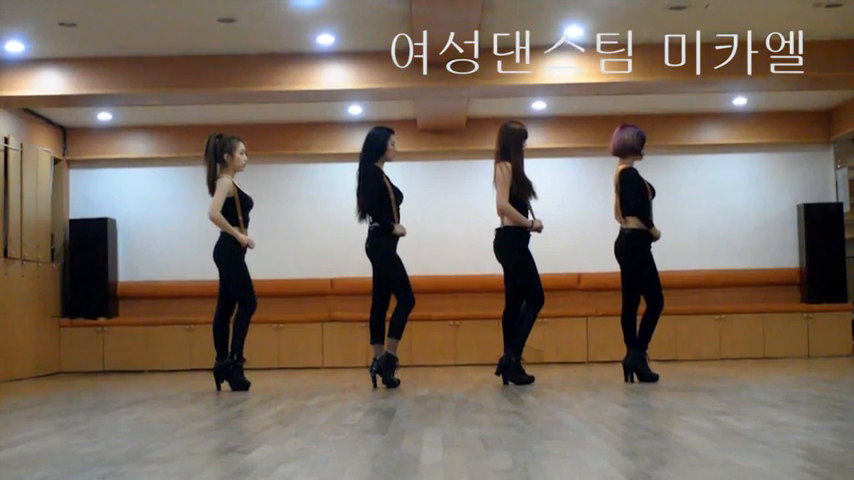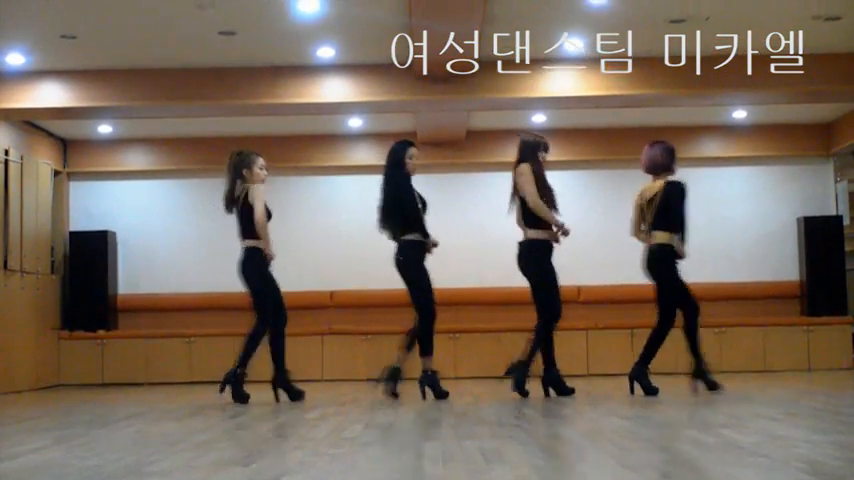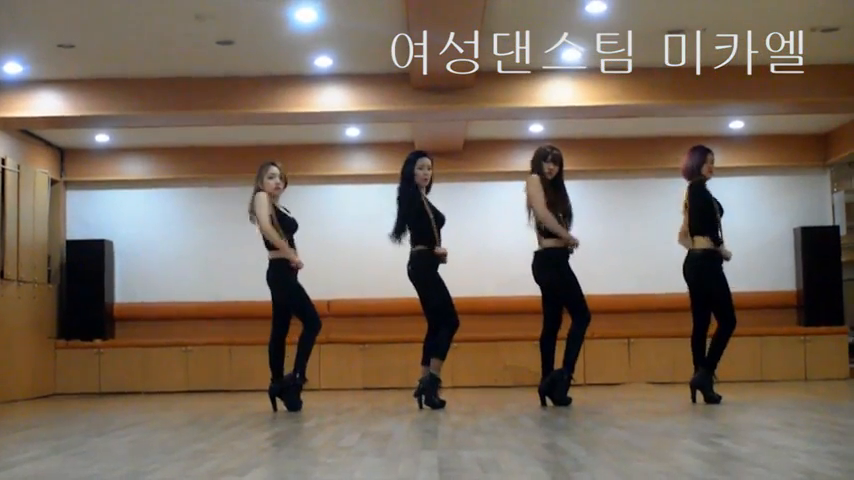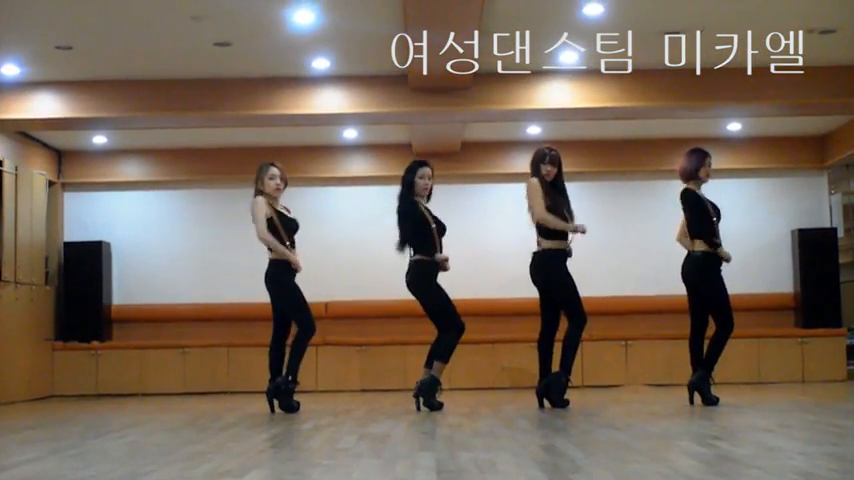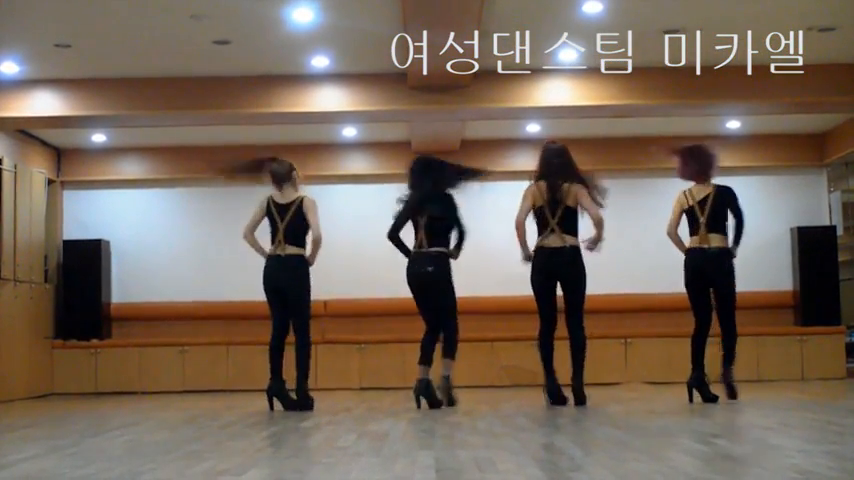
dt=1s
person 1, frame 1
left shoulder: (510, 167)
right shoulder: (505, 166)
left elbow: (508, 206)
right elbow: (503, 205)
left wrist: (528, 223)
right wrist: (531, 224)
left hip: (512, 241)
right hip: (511, 241)
left knee: (515, 302)
right knee: (535, 298)
left ankle: (511, 361)
right ankle: (512, 356)
person 1, frame 2
left shoulder: (531, 176)
right shoulder: (524, 169)
right elbow: (534, 202)
left wrist: (550, 231)
right wrist: (558, 223)
left hip: (537, 251)
right hip: (535, 251)
left knee: (547, 314)
right knee: (551, 312)
left ankle: (550, 373)
right ankle: (522, 366)
person 1, frame 3
left shoulder: (554, 189)
right shoulder: (534, 181)
left elbow: (549, 222)
right elbow: (542, 214)
left wrist: (566, 240)
right wrist: (568, 237)
left hip: (550, 261)
right hip: (551, 260)
left knee: (552, 323)
right knee: (581, 316)
left ankle: (549, 382)
right ankle: (564, 374)
person 1, frame 4
left shoulder: (555, 191)
right shoulder: (534, 184)
left elbow: (553, 223)
right elbow: (540, 216)
left wrist: (569, 229)
right wrist: (572, 227)
left hip: (549, 262)
right hip: (549, 262)
left knee: (549, 325)
right knee: (577, 318)
left ankle: (545, 385)
right ankle: (560, 377)
person 1, frame 5
left shoulder: (534, 189)
right shoulder: (576, 188)
left elbow: (519, 221)
right elbow: (597, 217)
left wrist: (525, 250)
right wrist: (597, 238)
left hip: (543, 259)
right hip: (570, 258)
left knee: (547, 323)
right knee: (575, 322)
left ankle: (552, 385)
right ankle: (577, 384)
person 2, frame 1
left shoulder: (622, 172)
right shoulder: (629, 172)
right elbow: (638, 207)
left wrist: (645, 229)
right wrist: (653, 230)
left hip: (627, 242)
right hip: (635, 243)
left knee: (630, 303)
right knee: (655, 301)
left ankle: (633, 355)
right ankle: (637, 354)
person 2, frame 2
left shoulder: (644, 192)
right shoulder: (673, 187)
left elbow: (636, 230)
right elbow: (677, 218)
left wrist: (654, 241)
right wrist: (679, 246)
left hip: (654, 256)
right hip: (663, 257)
left knee: (690, 308)
right knee: (669, 317)
left ankle: (696, 368)
right ankle: (641, 369)
person 2, frame 3
left shoulder: (694, 191)
right shoulder: (698, 187)
left elbow: (684, 234)
right elbow: (707, 223)
right wrist: (722, 248)
left hip: (694, 262)
right hip: (705, 262)
left knee: (701, 323)
right knee: (727, 321)
left ankle: (701, 377)
right ankle: (704, 374)
person 2, frame 4
left shoulder: (695, 196)
right shoulder: (690, 194)
left elbow: (682, 236)
right elbow: (700, 229)
left wrist: (697, 248)
right wrist: (720, 251)
left hip: (696, 265)
right hip: (703, 265)
left knee: (698, 326)
right knee: (725, 323)
left ankle: (699, 378)
right ankle: (702, 376)
person 2, frame 5
left shoulder: (683, 196)
right shoulder: (724, 192)
left elbow: (671, 231)
right elbow: (739, 218)
right wrist: (734, 247)
left hip: (694, 260)
right hip: (718, 258)
left knee: (701, 321)
right knee: (727, 319)
left ankle: (698, 376)
right ankle: (727, 372)
person 3, frame 1
left shoulder: (379, 174)
right shoulder: (372, 172)
left elbow: (384, 207)
right elbow: (371, 207)
left wrist: (394, 227)
right wrist: (392, 227)
left hip: (382, 244)
right hip: (381, 243)
left knee: (380, 303)
right knee: (406, 299)
left ankle: (379, 360)
right ankle: (387, 357)
person 3, frame 2
left shoulder: (400, 187)
right shoulder: (402, 183)
right elbow: (412, 217)
left wrist: (424, 240)
right wrist: (428, 238)
left hip: (411, 253)
right hip: (410, 254)
left knee: (426, 314)
right knee: (425, 315)
left ankle: (424, 372)
right ankle: (398, 370)
person 3, frame 3
left shoulder: (423, 199)
right shoulder: (411, 194)
left elbow: (432, 227)
right elbow: (412, 225)
left wrist: (438, 250)
right wrist: (434, 248)
left hip: (426, 265)
right hip: (423, 265)
left knee: (437, 323)
right knee: (449, 321)
left ankle: (425, 382)
right ankle: (431, 381)
person 3, frame 4
left shoulder: (423, 209)
right shoulder: (409, 205)
right elbow: (408, 237)
left wrist: (439, 259)
right wrist: (434, 256)
left hip: (425, 275)
right hip: (421, 275)
left knee: (446, 329)
right knee: (455, 326)
left ankle: (426, 383)
right ankle: (430, 382)
person 3, frame 5
left shoulder: (412, 202)
right shoulder: (445, 198)
left elbow: (392, 233)
right elbow: (460, 231)
right wrist: (454, 251)
left hip: (415, 267)
right hip: (437, 265)
left knee: (432, 326)
right knee: (449, 325)
left ankle: (423, 383)
right ankle: (446, 381)
person 4, frame 1
left shoulder: (230, 182)
right shoulder: (225, 181)
right elbow: (214, 213)
left wrist: (241, 237)
right wrist: (238, 235)
left hip: (231, 251)
right hip: (229, 251)
left knee: (226, 308)
right knee: (247, 303)
left ankle: (224, 363)
right ankle: (233, 361)
person 4, frame 2
left shoulder: (243, 195)
right shoulder: (256, 190)
right elbow: (260, 218)
left wrist: (265, 248)
right wrist: (267, 246)
left hip: (255, 262)
right hip: (255, 262)
left knee: (277, 318)
right knee: (266, 321)
left ankle: (280, 376)
right ankle: (237, 374)
person 4, frame 3
left shoulder: (282, 209)
right shoulder: (261, 198)
right elbow: (265, 228)
left wrist: (296, 257)
right wrist: (291, 255)
left hip: (286, 272)
right hip: (280, 271)
left knee: (280, 330)
right knee: (312, 322)
left ankle: (278, 384)
right ankle: (296, 377)
person 4, frame 4
left shoulder: (284, 209)
right shoulder: (260, 202)
right elbow: (262, 234)
left wrist: (292, 257)
right wrist: (290, 256)
left hip: (284, 273)
right hip: (279, 273)
left knee: (281, 332)
right knee: (307, 326)
left ankle: (276, 385)
right ankle: (287, 381)
person 4, frame 5
left shoulder: (268, 202)
right shoulder: (306, 202)
left elbow: (247, 233)
right elbow: (317, 235)
left wrist: (266, 254)
right wrist: (312, 257)
left hip: (272, 269)
right hip: (295, 268)
left knee: (279, 329)
right knee: (301, 330)
left ankle: (276, 386)
right ankle: (302, 391)
